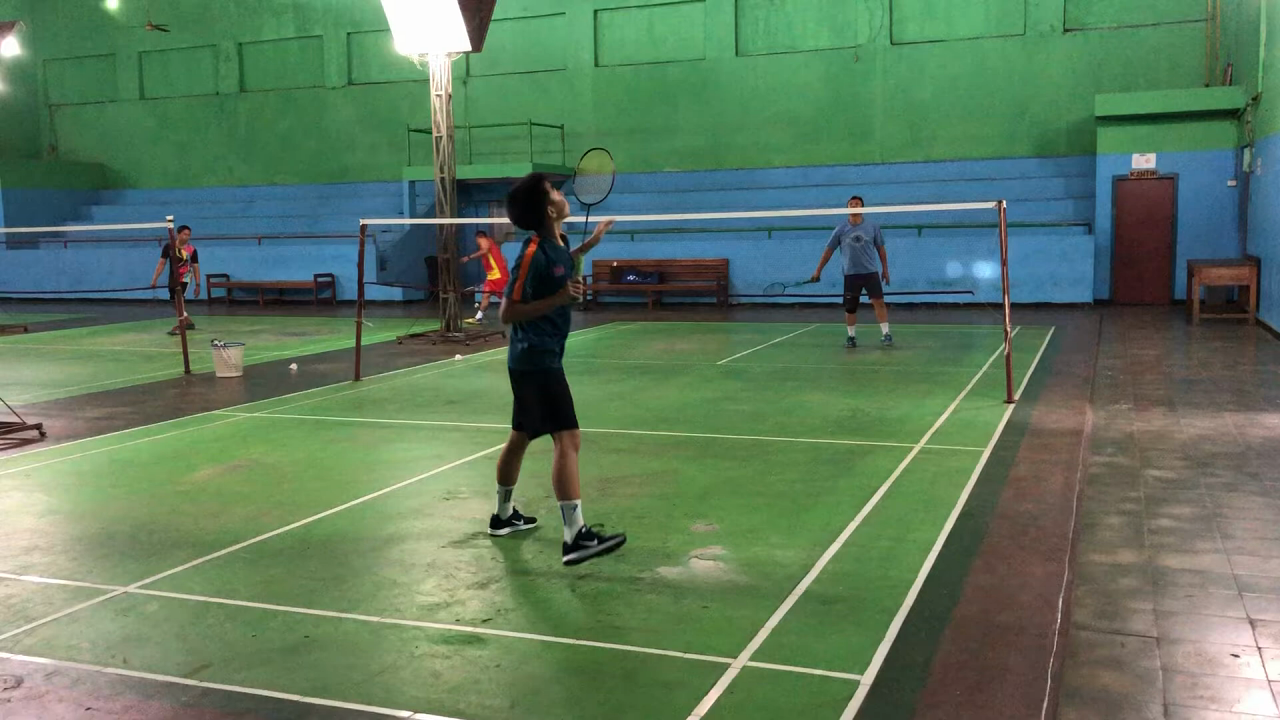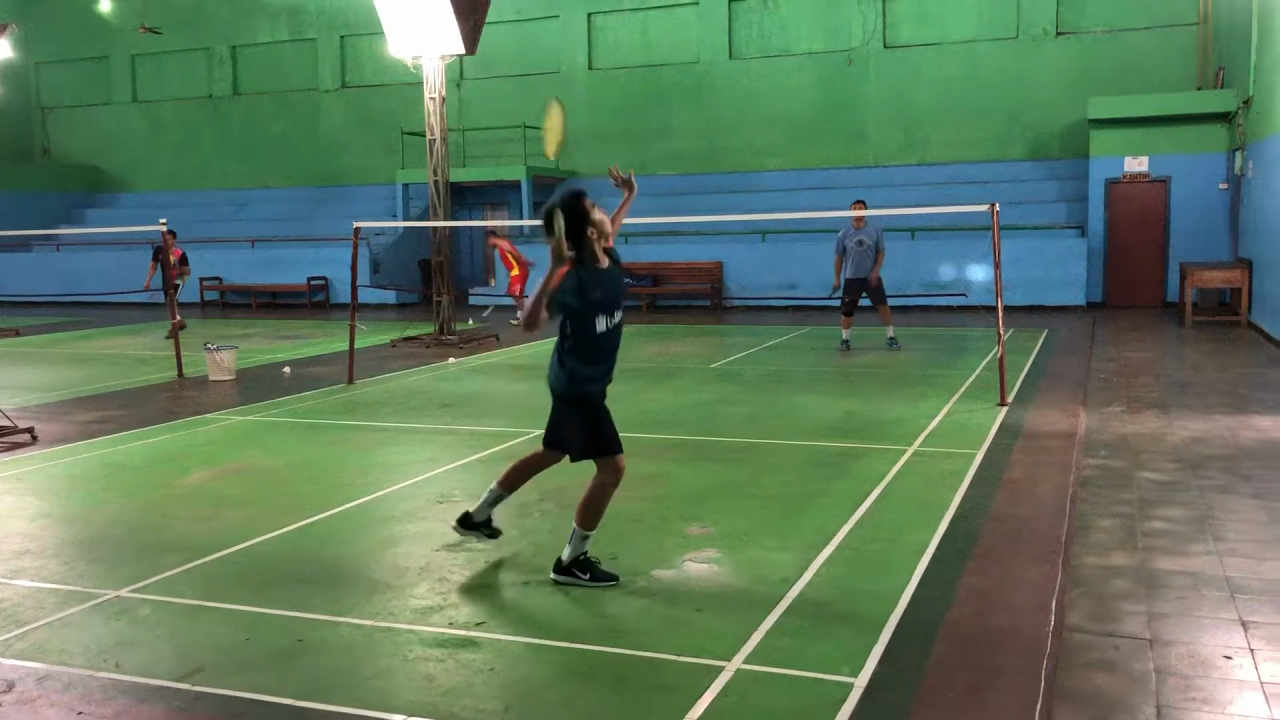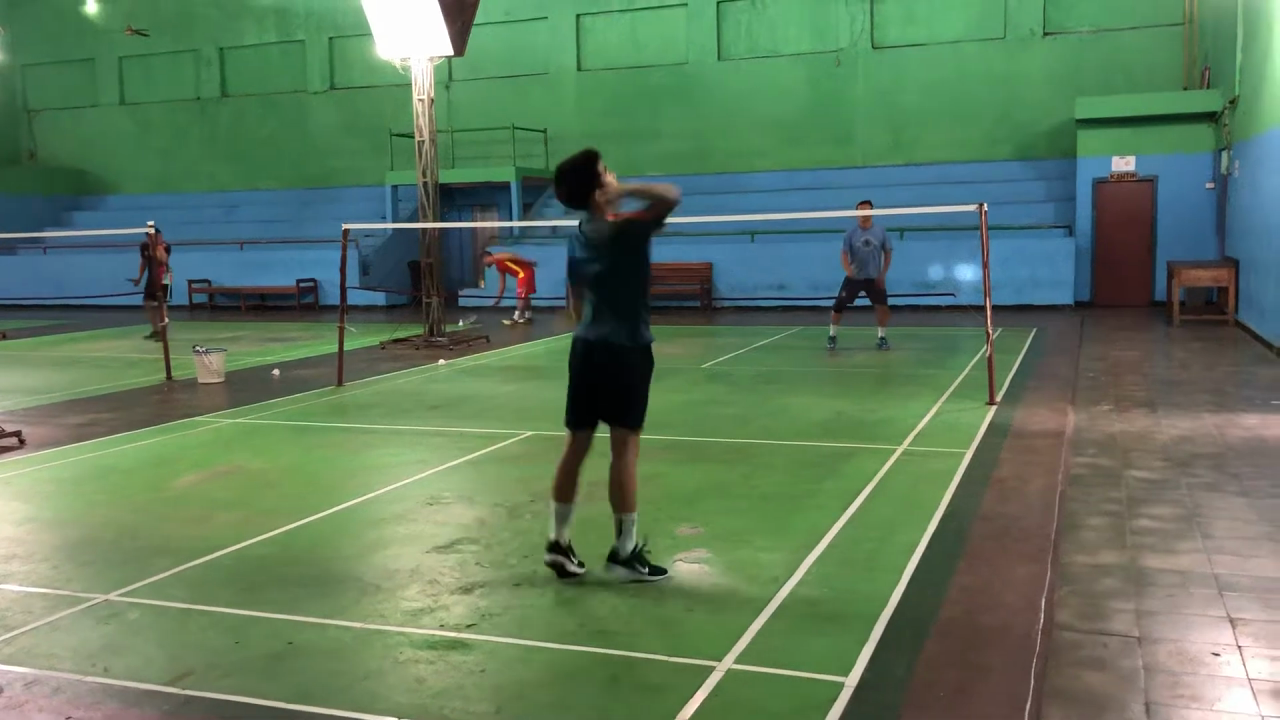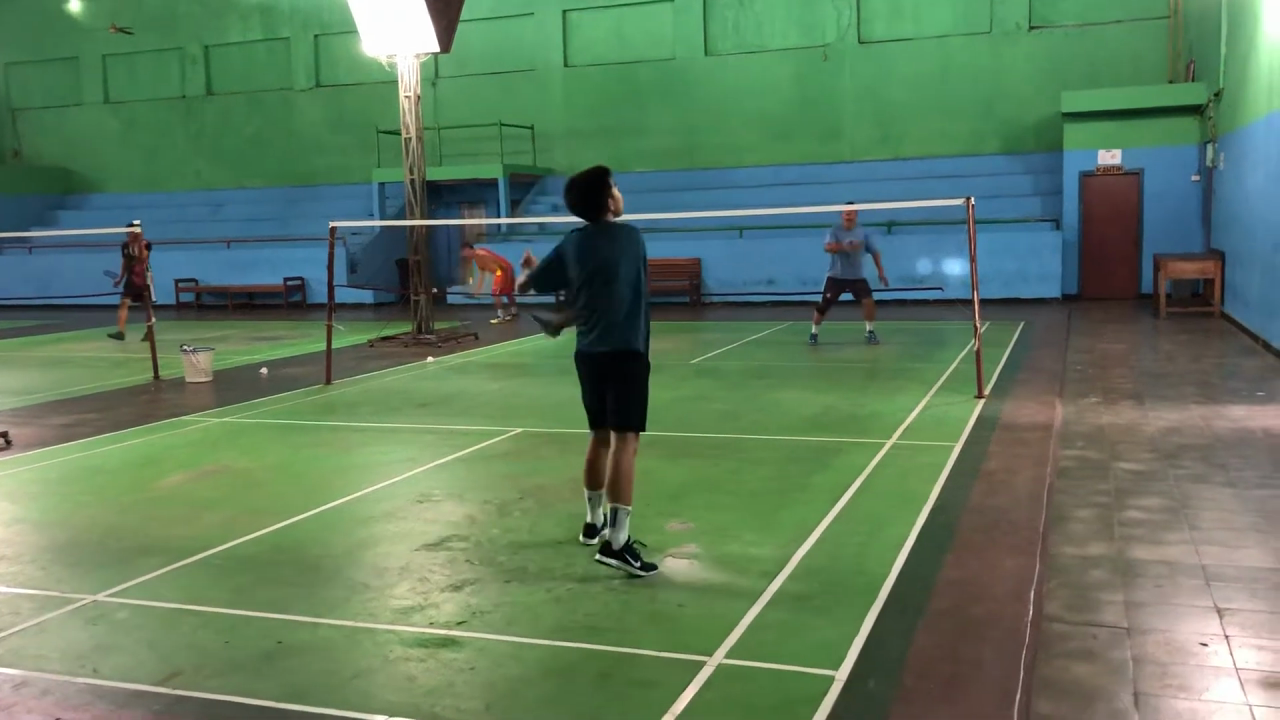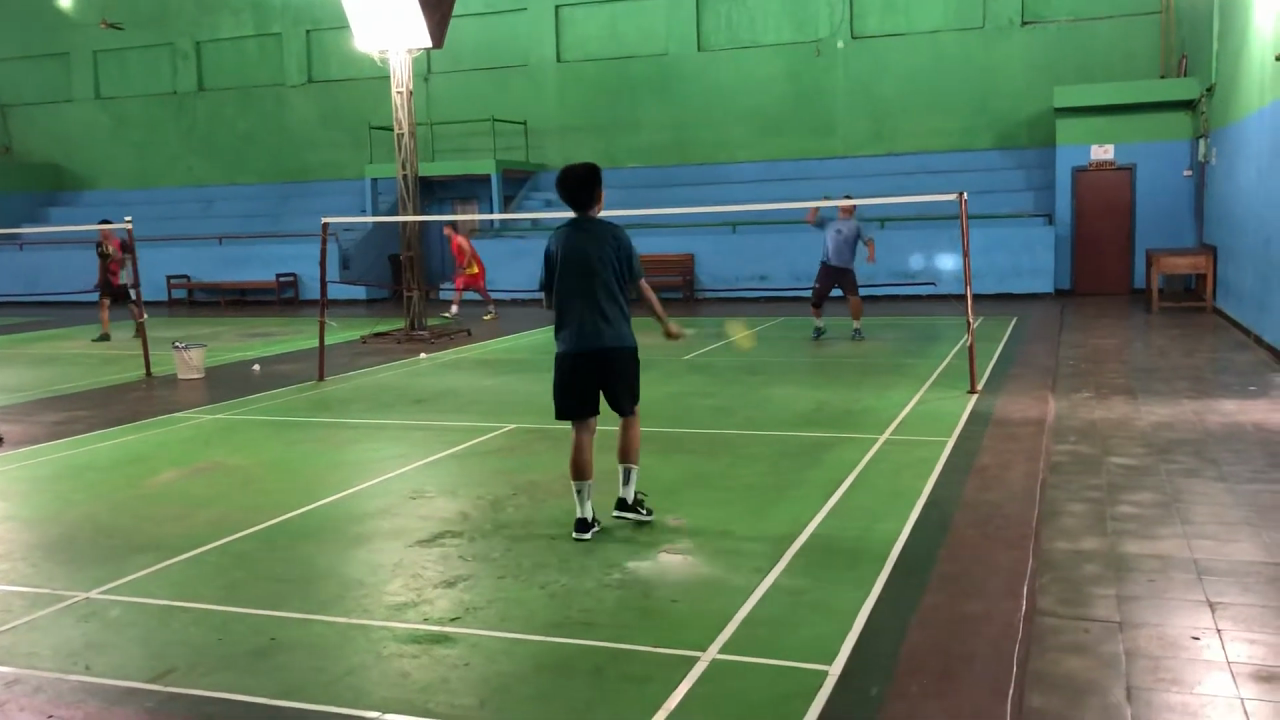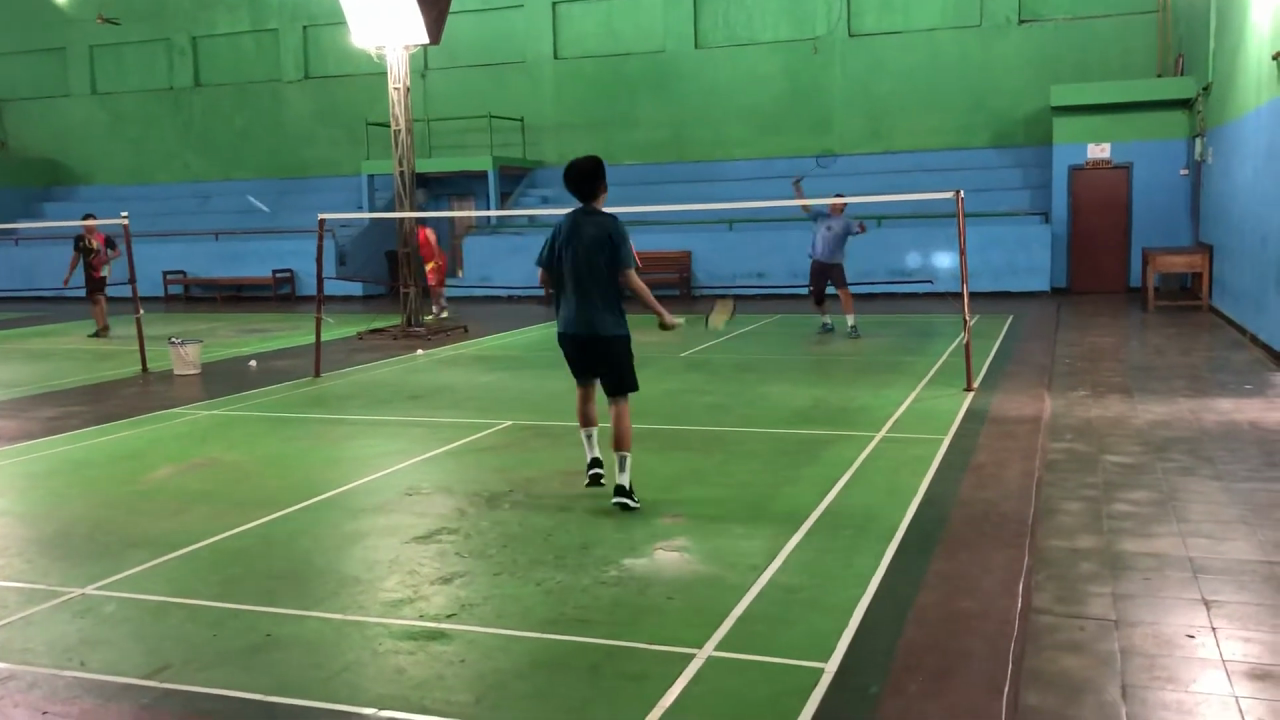
dt=0.4s
person 1, frame 1
left shoulder: (554, 245)
right shoulder: (534, 254)
right elbow: (508, 314)
left wrist: (589, 244)
right wrist: (558, 299)
left hip: (535, 359)
right hip: (536, 360)
left knee: (520, 437)
right knee: (567, 439)
left ankle: (503, 515)
right ankle: (576, 537)
person 1, frame 2
left shoulder: (610, 261)
right shoulder: (572, 277)
left elbow: (611, 224)
right elbow: (529, 324)
left wrist: (627, 197)
right wrist: (556, 271)
left hip: (581, 382)
right hip: (578, 388)
left knee: (549, 455)
right knee: (612, 468)
left ankle: (481, 513)
right ankle: (571, 560)
person 1, frame 3
left shoulder: (580, 242)
right shoulder: (616, 232)
right elbow: (669, 198)
right wrist: (628, 192)
left hip: (587, 346)
right hip: (623, 351)
left knee: (578, 443)
right knee: (625, 444)
left ankle: (559, 543)
right ankle: (626, 551)
person 1, frame 4
left shoulder: (570, 245)
right shoulder: (631, 236)
left elbow: (524, 287)
left wrist: (530, 269)
left hip: (590, 352)
right hip: (627, 350)
left knee: (600, 436)
right knee: (626, 441)
left ankle: (593, 522)
right ankle: (617, 542)
person 1, frame 5
left shoulder: (556, 241)
right shoulder: (613, 235)
left elbow: (547, 299)
right elbow: (640, 288)
right wrist: (667, 323)
left hip: (572, 347)
right hip: (616, 343)
left knee: (583, 429)
right knee: (629, 417)
left ankle: (584, 516)
right ankle: (629, 498)
person 1, frame 6
left shoulder: (562, 226)
right shoulder: (612, 226)
left elbow: (545, 280)
right elbow: (629, 280)
right wrist: (661, 314)
left hip: (570, 328)
right hip: (606, 328)
left knee: (585, 388)
right knee: (620, 402)
left ankle: (594, 459)
right ankle: (621, 485)
